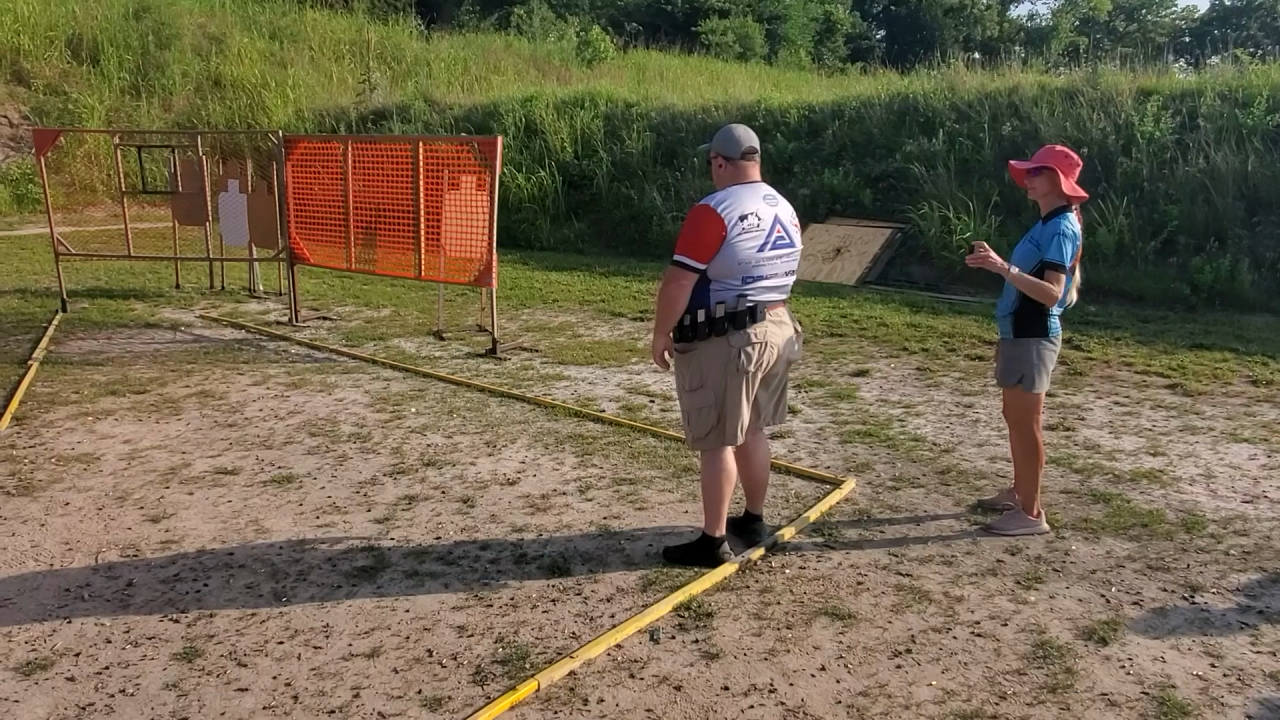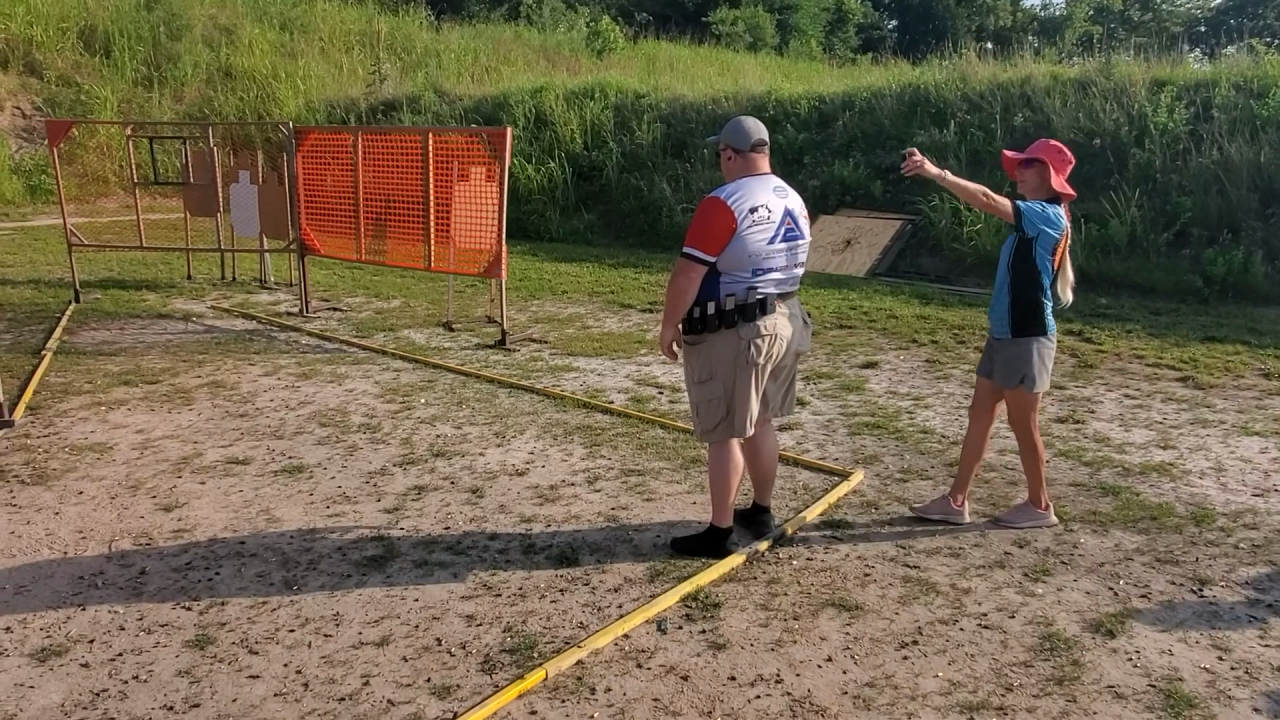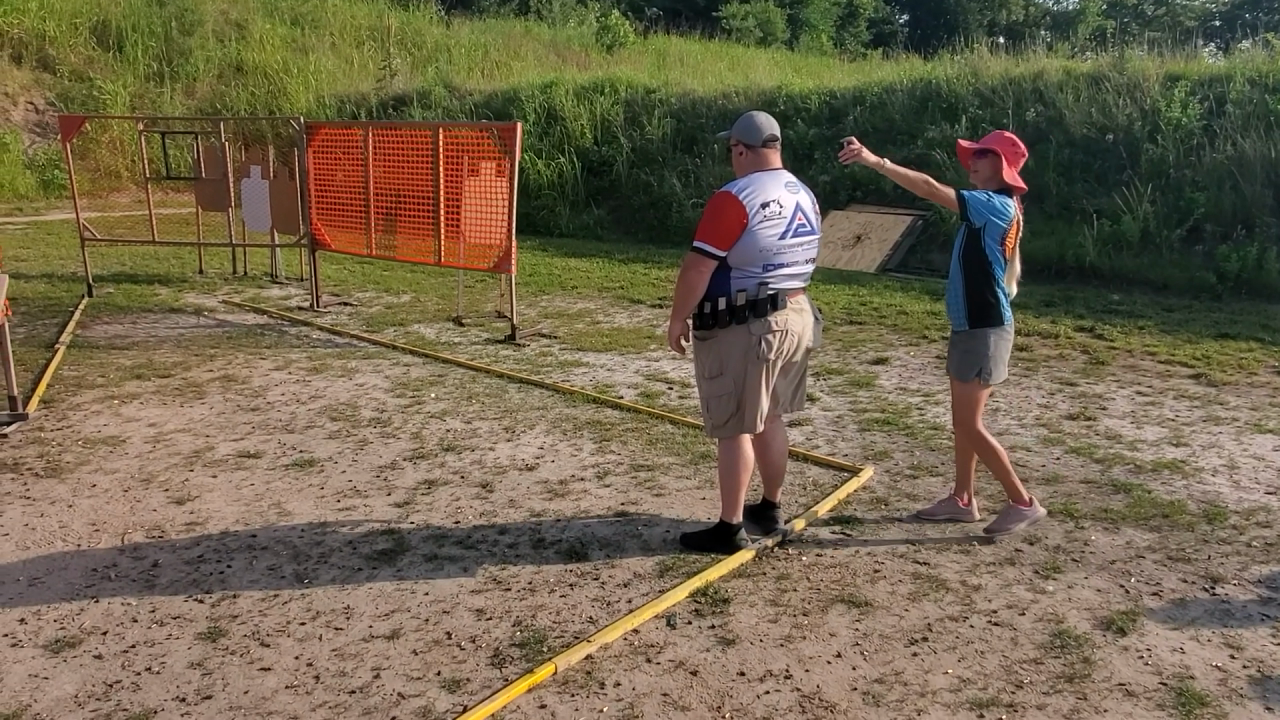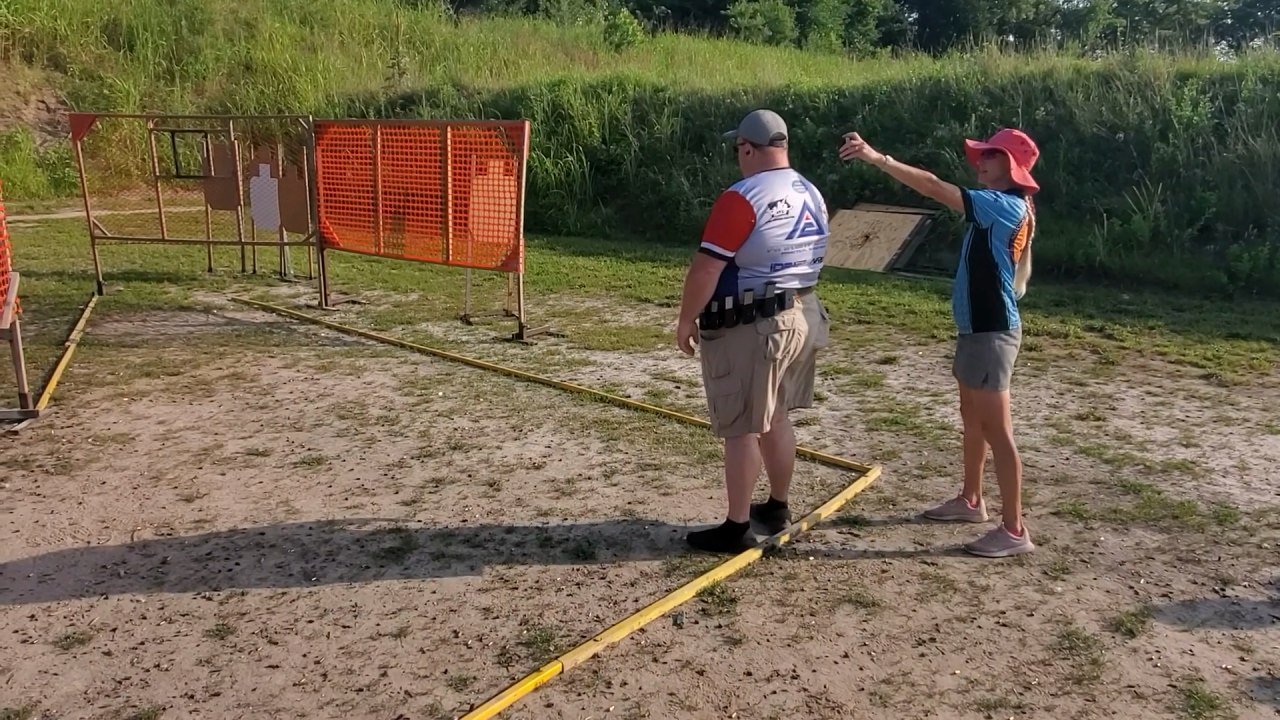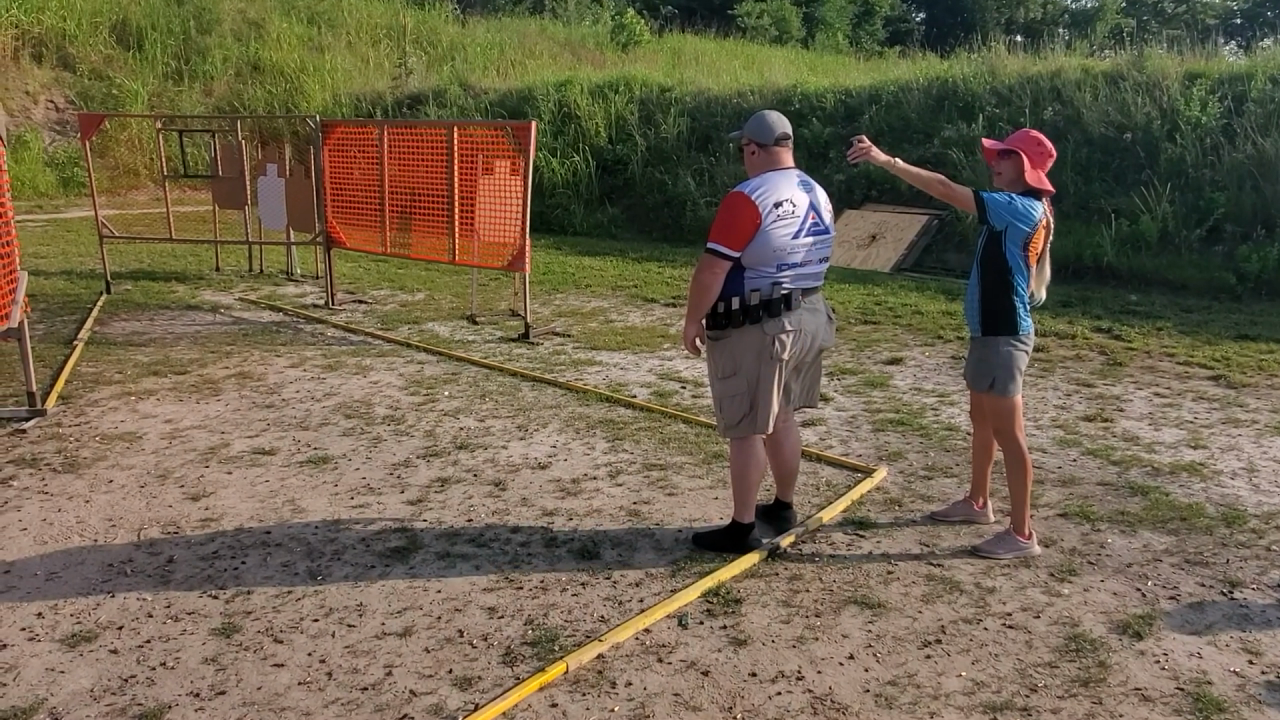
dt=0.7s
person 1, frame 1
left shoulder: (713, 211)
right shoulder: (785, 210)
left elbow: (678, 281)
left wrist: (661, 334)
left hip: (722, 341)
right hip: (776, 329)
left knee: (717, 442)
right knee: (751, 430)
left ankle: (713, 541)
right ankle: (753, 519)
person 1, frame 2
left shoulder: (723, 203)
right shoulder: (794, 202)
left elbow: (688, 273)
left wrist: (669, 325)
left hip: (732, 332)
right hip: (784, 322)
left knee: (725, 433)
right knee: (759, 422)
left ankle: (720, 532)
right ankle: (761, 511)
person 1, frame 3
left shoulder: (734, 198)
right shoulder: (805, 196)
left elbow: (698, 267)
left wrist: (679, 318)
left hip: (743, 327)
right hip: (797, 316)
left knee: (735, 428)
right knee: (770, 418)
left ankle: (730, 527)
right ankle: (770, 508)
person 1, frame 4
left shoulder: (743, 198)
right shoulder: (813, 195)
left elbow: (706, 268)
left wrist: (687, 319)
left hip: (750, 326)
right hip: (802, 316)
left knee: (741, 428)
right knee: (776, 417)
left ankle: (737, 527)
right ankle: (778, 506)
person 1, frame 5
left shoulder: (747, 198)
right shoulder: (817, 195)
left elbow: (712, 269)
left wrist: (693, 320)
left hip: (755, 328)
right hip: (808, 317)
left knee: (746, 429)
right knee: (781, 418)
left ankle: (742, 528)
right ankle: (783, 507)
person 2, frame 1
left shoulder: (1063, 228)
right shoulder: (1046, 223)
left elbow: (1051, 293)
left wrist: (1003, 267)
right wrist: (996, 263)
left hip: (1034, 338)
right hip: (1019, 334)
left knee: (1027, 425)
right knee: (1014, 419)
left ankle: (1031, 513)
right ankle: (1019, 491)
person 2, frame 2
left shoulder: (1049, 216)
right shoulder: (1032, 220)
left elbow: (988, 201)
left wrist: (936, 172)
left hip: (1027, 339)
right hip: (1003, 335)
left knee: (1022, 424)
right knee: (979, 415)
left ankle: (1039, 506)
right ankle: (955, 500)
person 2, frame 3
left shoulder: (997, 205)
right shoulder: (990, 207)
left elbow: (931, 189)
left wrist: (876, 161)
left hip: (985, 329)
right hip: (968, 326)
left knee: (969, 424)
right knee: (962, 418)
left ankle: (1022, 501)
right ankle: (962, 499)
person 2, frame 4
left shoulder: (1006, 206)
right shoulder: (998, 206)
left elbow: (935, 187)
left wrist: (877, 158)
left hip: (992, 332)
right hip: (976, 328)
left knee: (996, 430)
right knee: (972, 418)
left ankle: (1014, 530)
right ankle: (971, 500)
person 2, frame 5
left shoulder: (1021, 209)
right shoulder: (1017, 208)
left elbow: (946, 190)
left wrist: (886, 161)
left hip: (1003, 336)
right hip: (990, 331)
left knee: (1007, 433)
right knee: (981, 420)
left ankle: (1022, 533)
right ankle: (977, 501)
